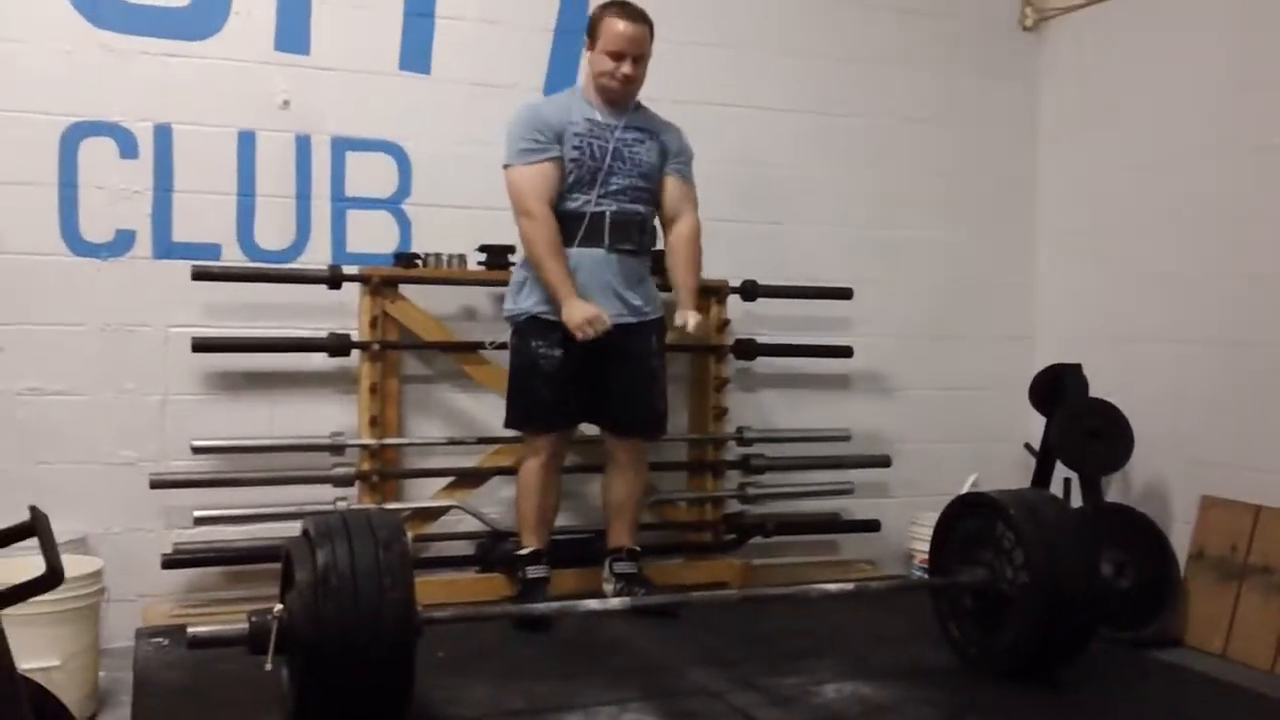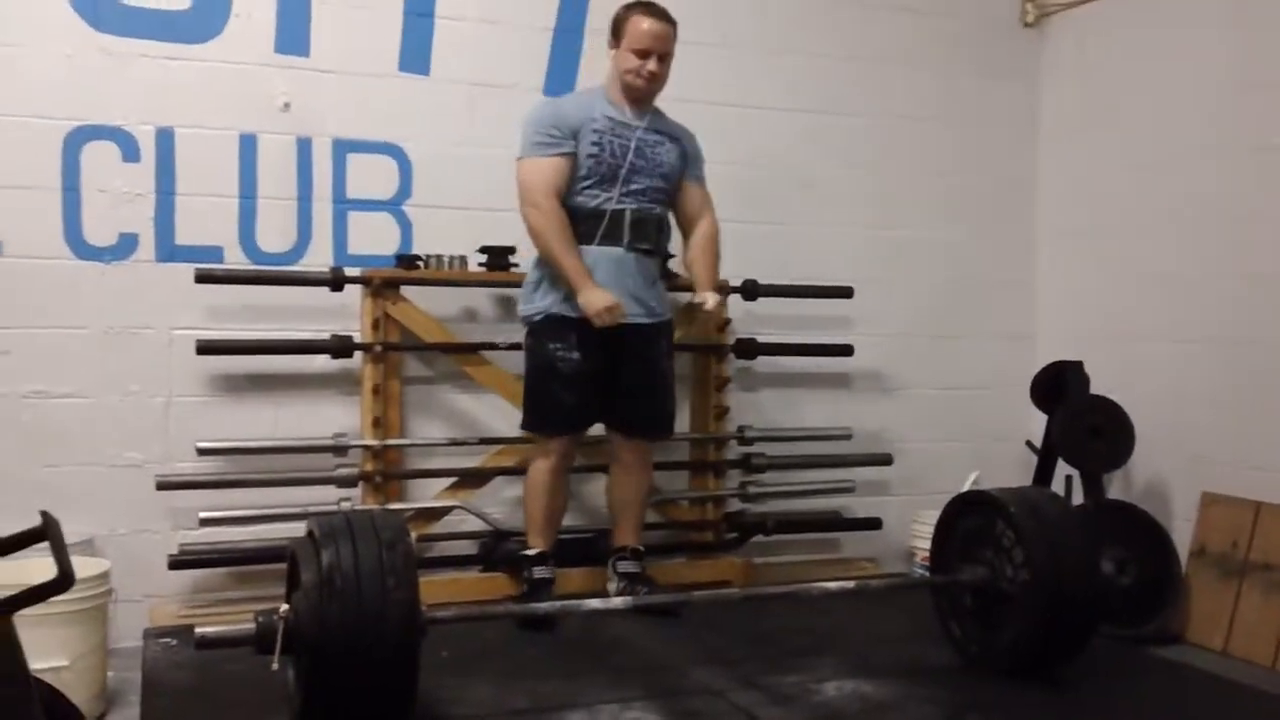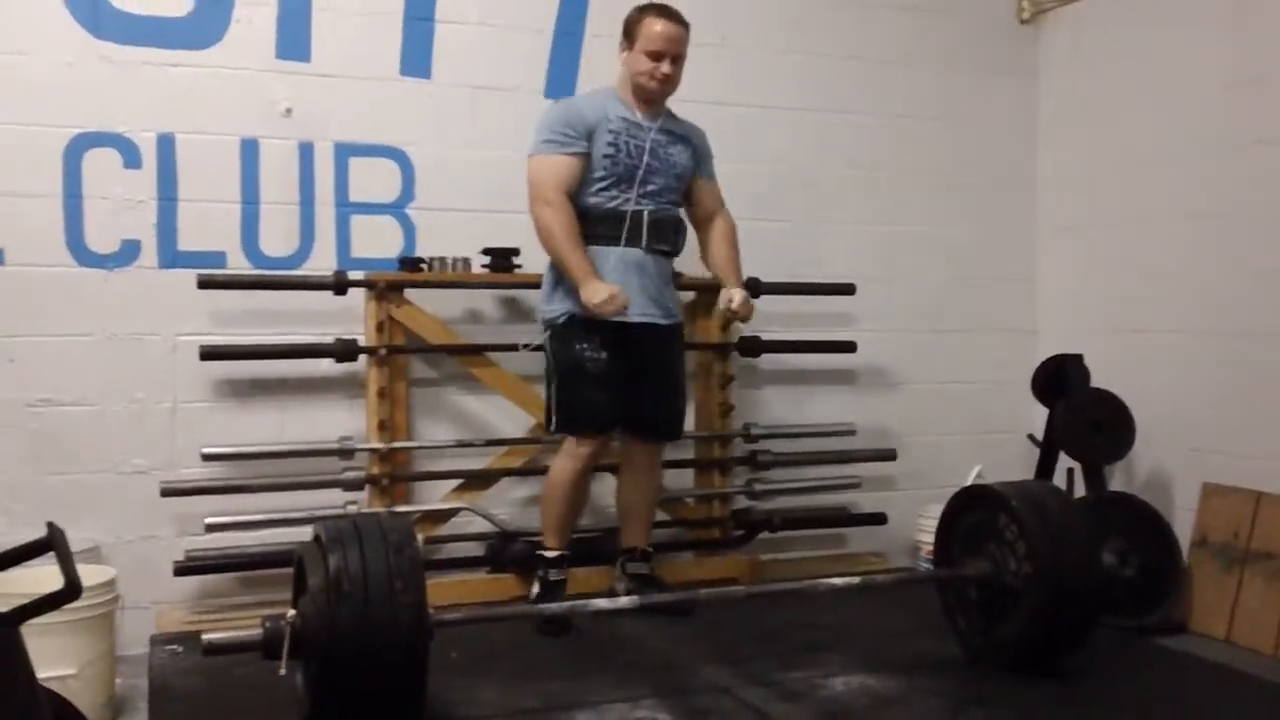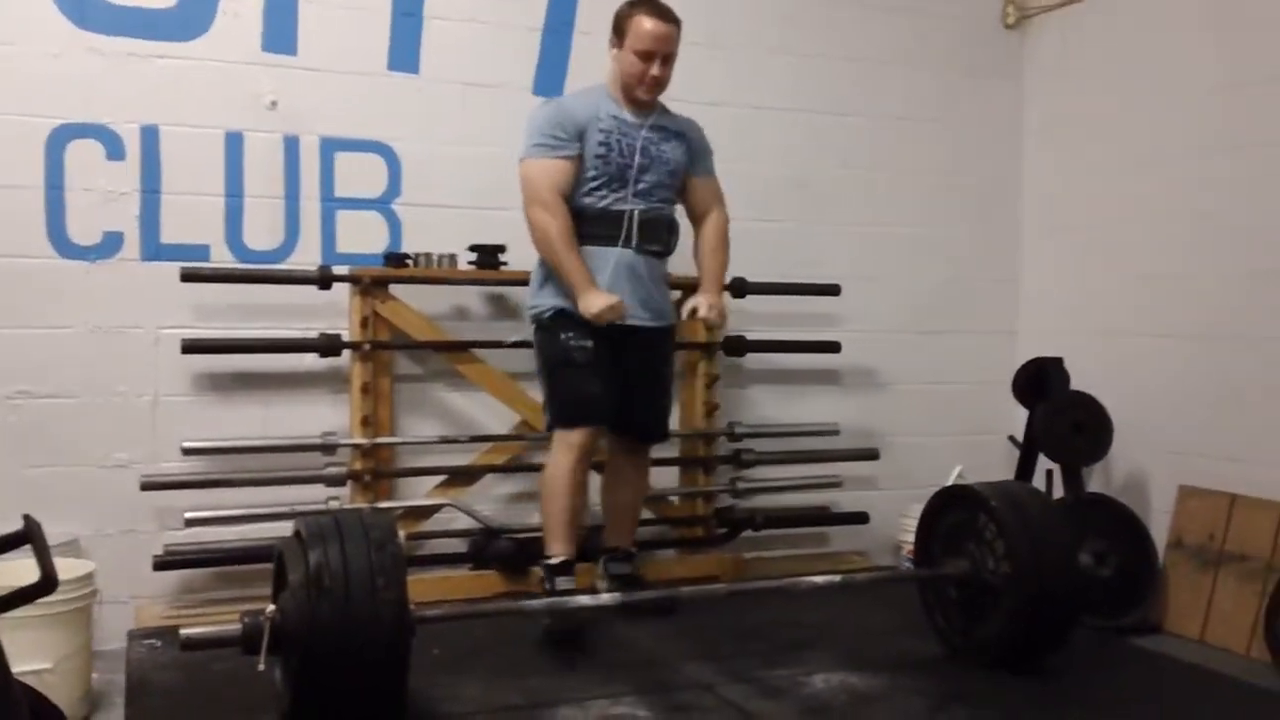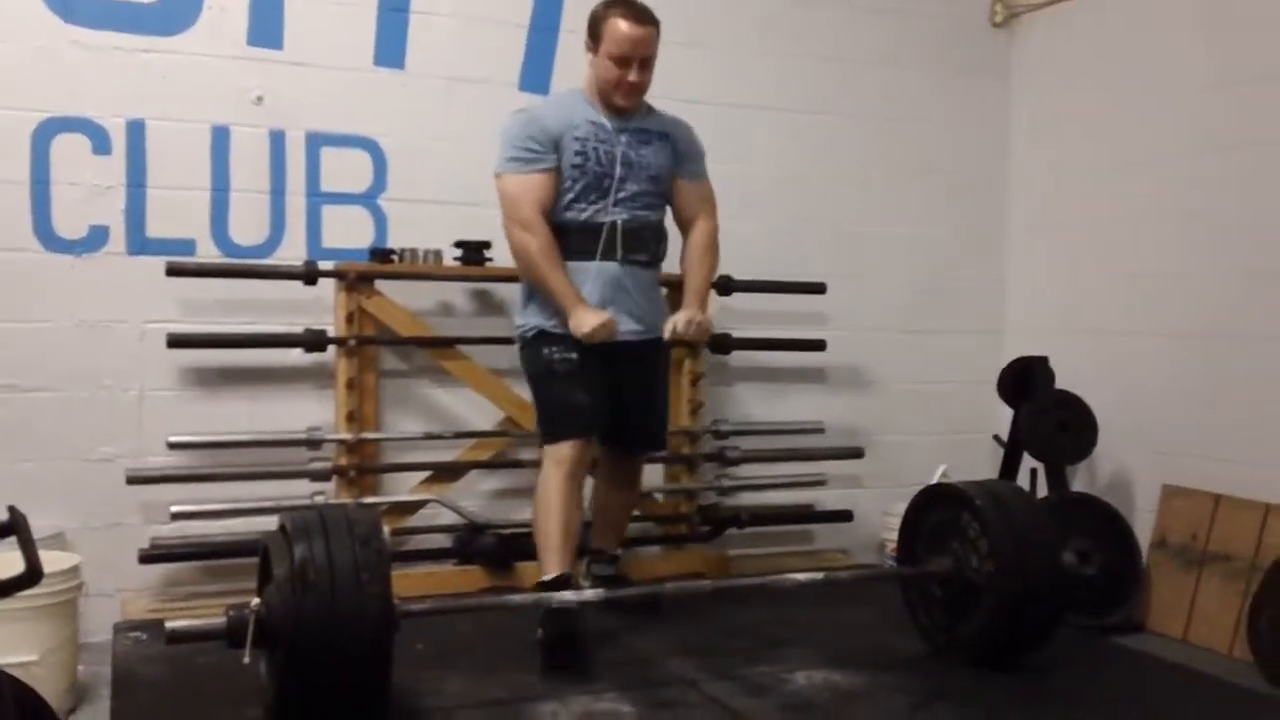
dt=0.2s
person 1, frame 1
left shoulder: (665, 137)
right shoulder: (542, 118)
left elbow: (681, 221)
right elbow: (532, 213)
left wrist: (687, 304)
right wrist: (569, 301)
left hip: (635, 314)
right hip: (550, 313)
left knee: (629, 444)
right knee: (545, 443)
left ankle: (622, 567)
right ankle: (531, 574)
person 1, frame 2
left shoulder: (679, 141)
right shoulder: (561, 115)
left elbow: (699, 222)
right elbow: (539, 205)
left wrist: (706, 288)
right wrist: (585, 290)
left hip: (646, 314)
right hip: (566, 310)
left knee: (635, 444)
right knee: (555, 444)
left ankle: (626, 567)
right ankle: (537, 574)
person 1, frame 3
left shoulder: (689, 139)
right shoulder: (575, 115)
left elbow: (713, 218)
right elbow: (547, 201)
left wrist: (732, 284)
right wrist: (588, 283)
left hip: (658, 314)
right hip: (585, 310)
left knee: (646, 445)
right knee: (584, 442)
left ankle: (635, 570)
right ankle: (550, 572)
person 1, frame 4
left shoulder: (685, 135)
right shoulder: (565, 115)
left elbow: (710, 215)
right elbow: (542, 207)
left wrist: (710, 289)
right wrist: (585, 294)
left hip: (649, 313)
right hip: (573, 308)
left knee: (633, 445)
right knee: (577, 433)
left ankle: (618, 568)
right ankle: (559, 577)
person 1, frame 5
left shoulder: (674, 136)
right shoulder: (541, 122)
left elbow: (701, 222)
right elbow: (524, 224)
left wrist: (693, 304)
right wrist: (574, 311)
left hip: (641, 325)
right hip: (560, 323)
left knee: (625, 456)
right knee: (569, 450)
left ankle: (603, 567)
right ankle: (556, 600)
